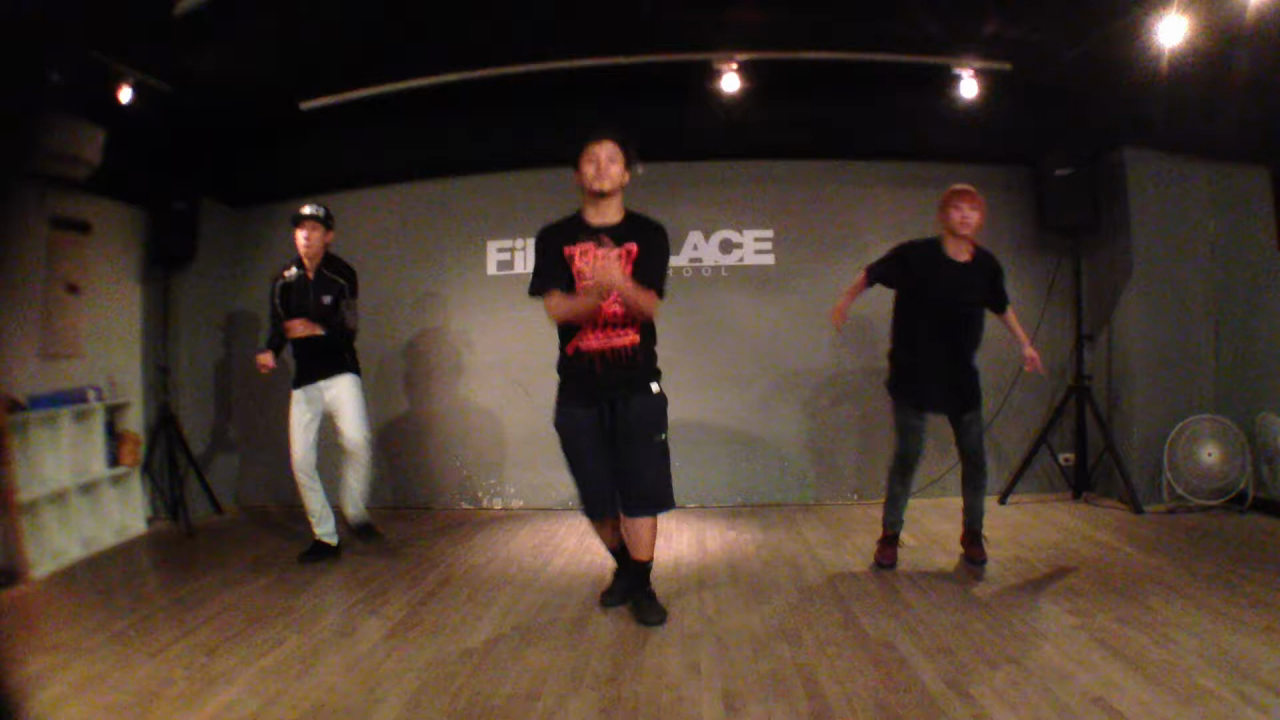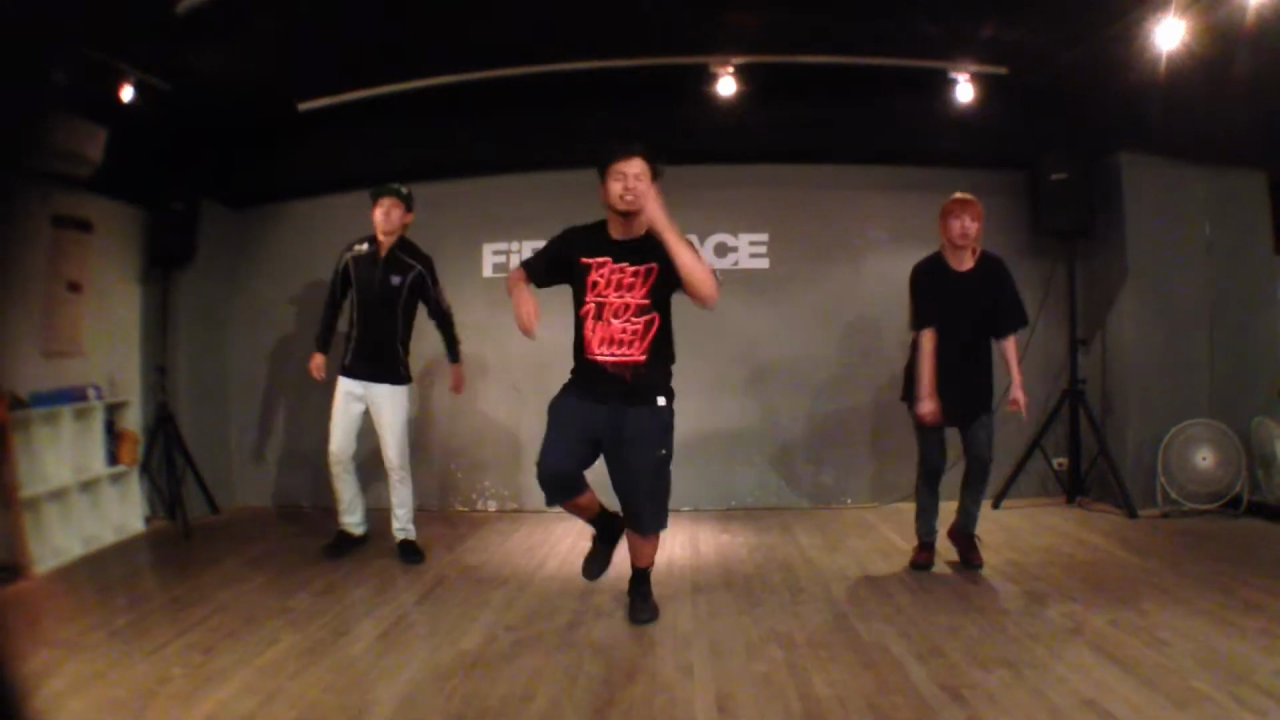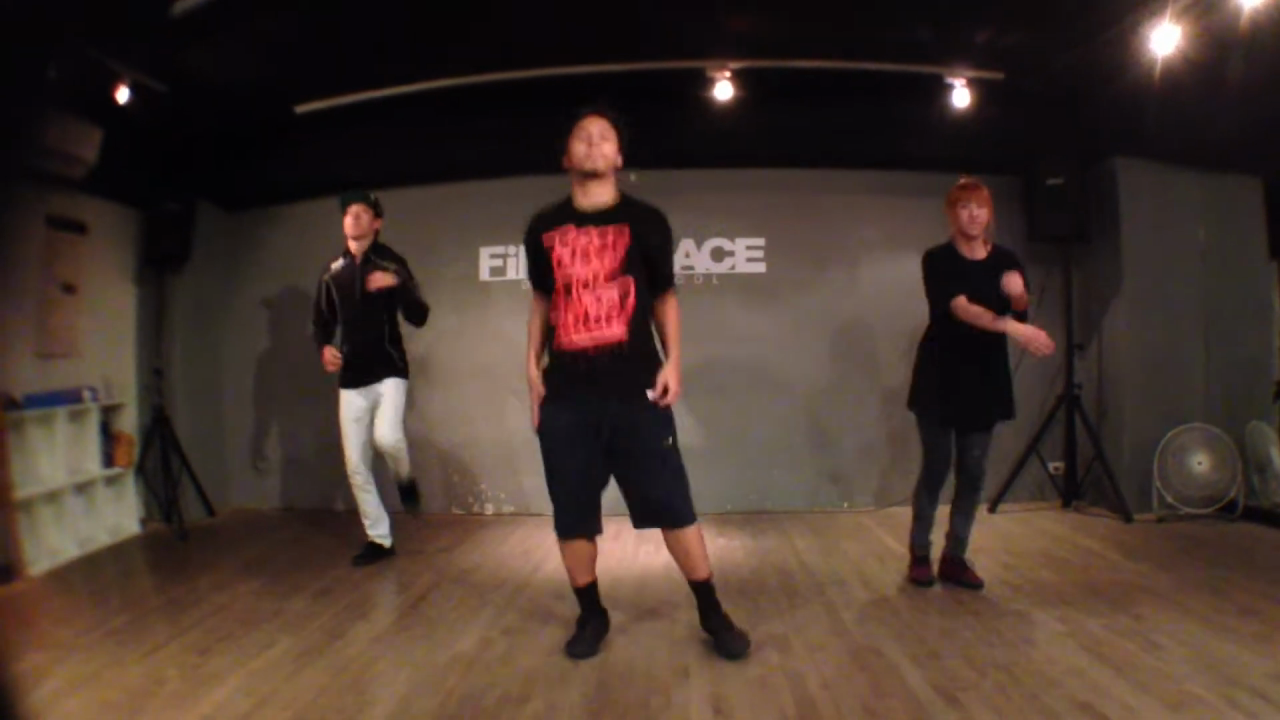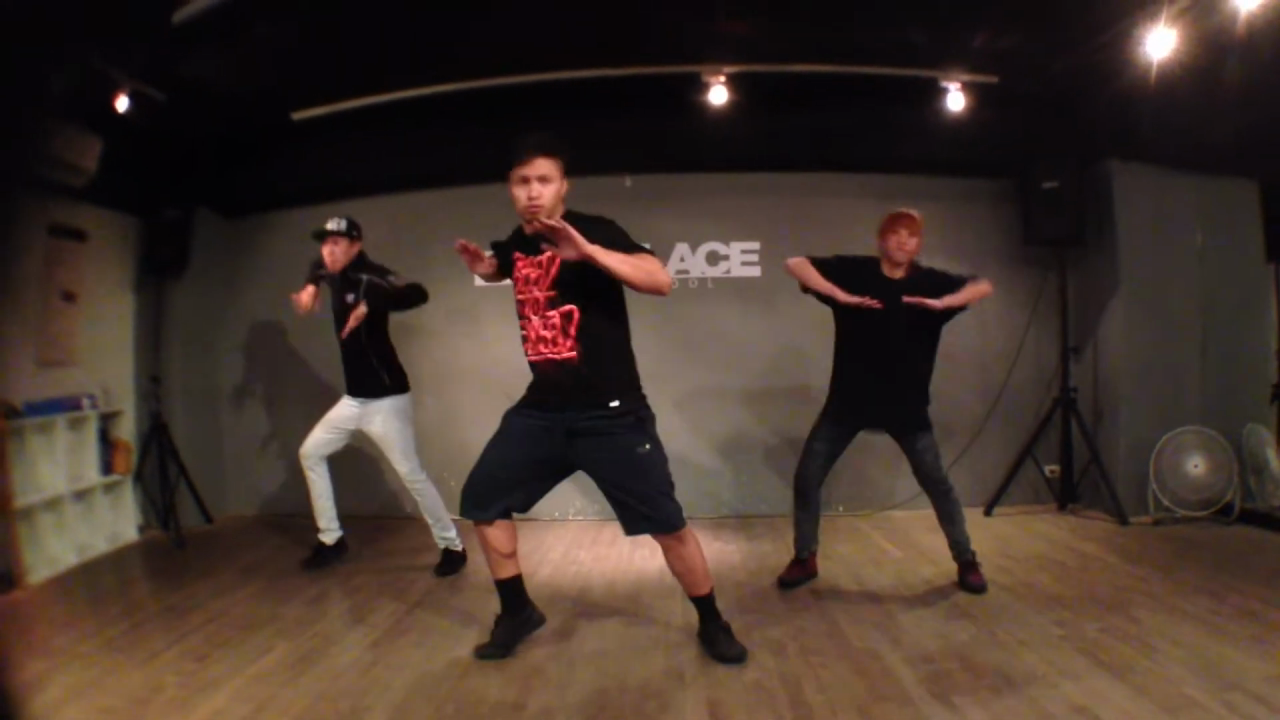
dt=1s
person 1, frame 1
left shoulder: (648, 234)
right shoulder: (554, 238)
left elbow: (649, 306)
right elbow: (555, 305)
left wrist: (620, 282)
right wrist: (594, 292)
left hip: (636, 384)
right hip: (578, 388)
left knee: (642, 488)
right knee: (596, 494)
left ankle: (643, 587)
right ankle: (625, 569)
person 1, frame 2
left shoulder: (670, 245)
right shoulder: (578, 243)
left elbow: (707, 294)
right elbow: (520, 274)
left wrist: (662, 226)
right wrist: (521, 292)
left hip: (645, 400)
right hip: (586, 392)
left knee: (647, 508)
right knee: (555, 472)
left ankle: (641, 586)
right ankle: (606, 524)
person 1, frame 3
left shoulder: (645, 221)
right shoulder: (544, 226)
left elbow: (665, 297)
left wrist: (674, 362)
right wrist: (533, 369)
left hip: (634, 393)
right hip: (566, 396)
left knee: (671, 509)
right knee: (573, 515)
left ankle: (712, 612)
right ankle: (591, 614)
person 1, frame 4
left shoulder: (591, 231)
right shoulder: (519, 241)
left elbow: (660, 280)
left wrist: (588, 251)
right wrist: (486, 267)
left hip: (609, 411)
right hip: (542, 410)
left knee: (666, 523)
right knee: (481, 502)
left ankle: (712, 622)
right ankle: (517, 612)
person 2, frame 1
left shoulder: (986, 265)
right shoulder: (915, 256)
left elbow: (1002, 307)
right elbow: (871, 274)
left wrist: (1025, 345)
right wrist: (844, 303)
left hip: (961, 372)
right hip: (914, 371)
left knee: (974, 454)
right knee: (908, 454)
left ankle: (973, 535)
right ankle: (890, 536)
person 2, frame 2
left shoulder: (994, 271)
right shoulder: (925, 273)
left elbow: (1006, 332)
right elbow: (925, 335)
left wrist: (1017, 384)
right wrist: (924, 393)
left hip: (975, 383)
right hip: (931, 382)
left knee: (981, 458)
right knee: (931, 463)
left ankle: (963, 528)
right ankle: (925, 541)
person 2, frame 3
left shoulder: (1005, 260)
right shoulder: (937, 260)
left elbow: (1022, 304)
right elbow: (961, 308)
left wrist: (1017, 291)
right wrist: (1012, 328)
left hip: (986, 381)
right hip: (940, 379)
left knee: (972, 472)
right knee: (935, 468)
left ankle: (954, 556)
right ankle: (920, 554)
person 2, frame 4
left shoulder: (927, 281)
right shoulder: (853, 270)
left elbow: (982, 286)
right elbow: (794, 264)
left wrist: (940, 303)
right wrist: (839, 295)
left hip: (905, 401)
right hip: (848, 398)
left knee: (936, 480)
right knee: (807, 476)
left ankle: (966, 561)
right ankle: (805, 557)
person 3, frame 1
left shoulder: (342, 275)
right shoulder: (283, 280)
left elbow: (348, 330)
right elbow: (277, 327)
left wrist: (317, 329)
right wrist: (269, 352)
left hip: (341, 374)
right hip: (304, 381)
left knee: (355, 440)
right knee: (301, 461)
left ankle: (356, 514)
right ankle: (326, 538)
person 3, frame 2
left shoulder: (417, 264)
right shoulder: (354, 254)
left elbow: (441, 312)
right elbow: (334, 301)
left wrist: (455, 361)
right wrist: (320, 348)
left hip: (391, 378)
right hip: (351, 373)
left knee: (395, 460)
right knee: (338, 451)
left ankle: (404, 534)
right ankle: (351, 527)
person 3, frame 3
left shoulder: (391, 264)
right shoulder: (333, 270)
left elbow: (420, 316)
right elbow: (322, 321)
left wrist: (396, 287)
right wrist: (325, 346)
left hip: (388, 373)
right hip: (350, 380)
left knee: (387, 439)
right knee: (355, 465)
left ankle: (404, 476)
right ankle: (379, 540)
person 3, frame 4
left shoulder: (370, 276)
right shoulder: (338, 276)
left elbow: (417, 294)
right elbow: (318, 266)
left wrist: (367, 308)
right wrist: (311, 285)
left hip: (386, 397)
right hip: (354, 398)
left knee: (410, 472)
right knee: (310, 453)
left ankle: (452, 546)
right ankle: (331, 540)
